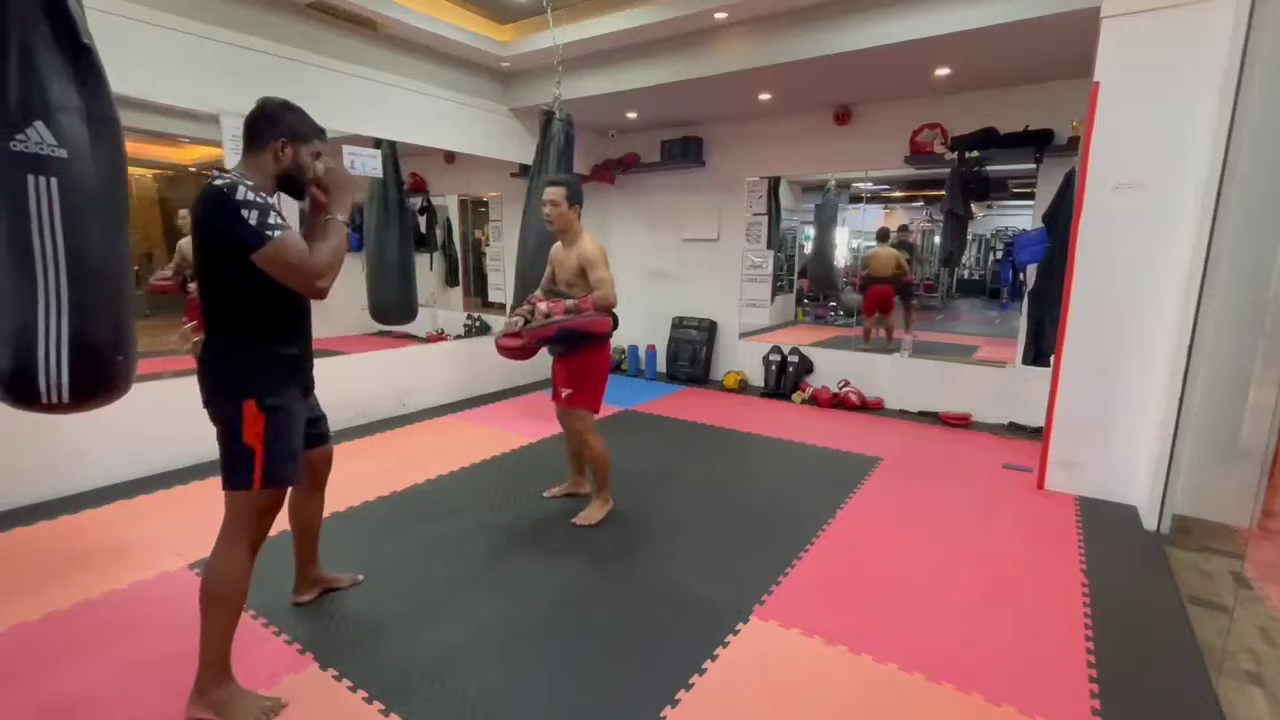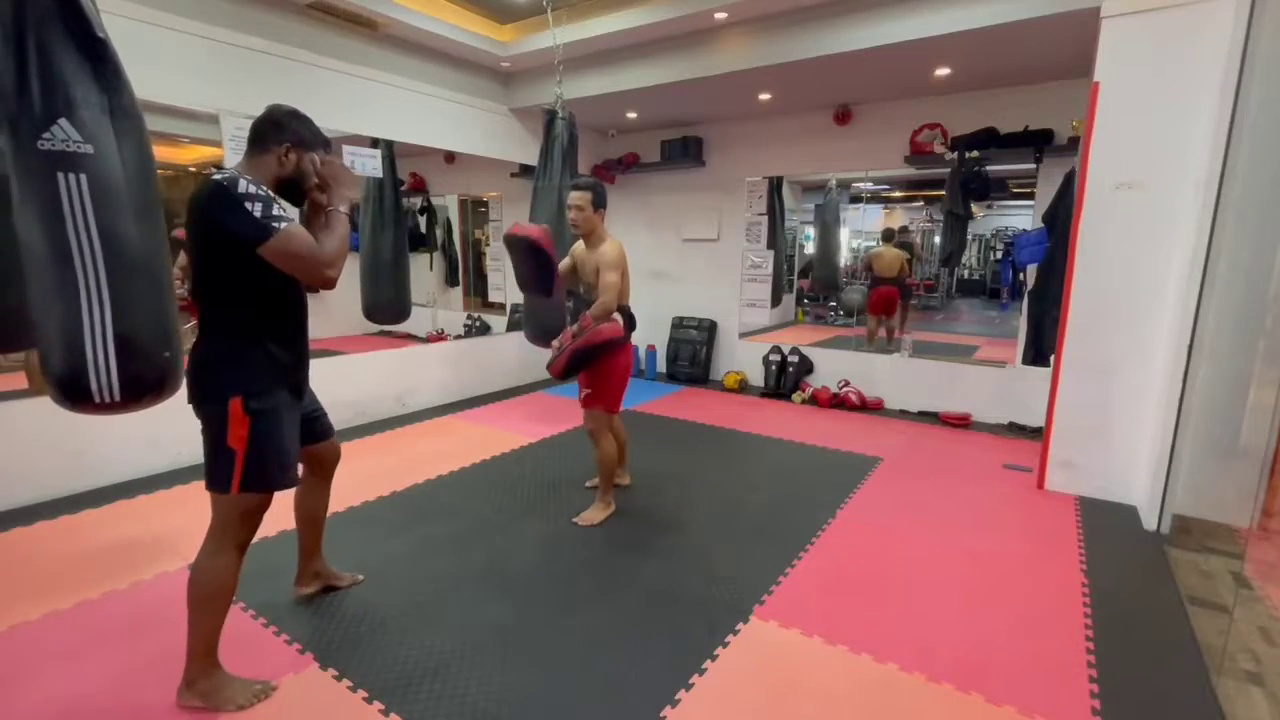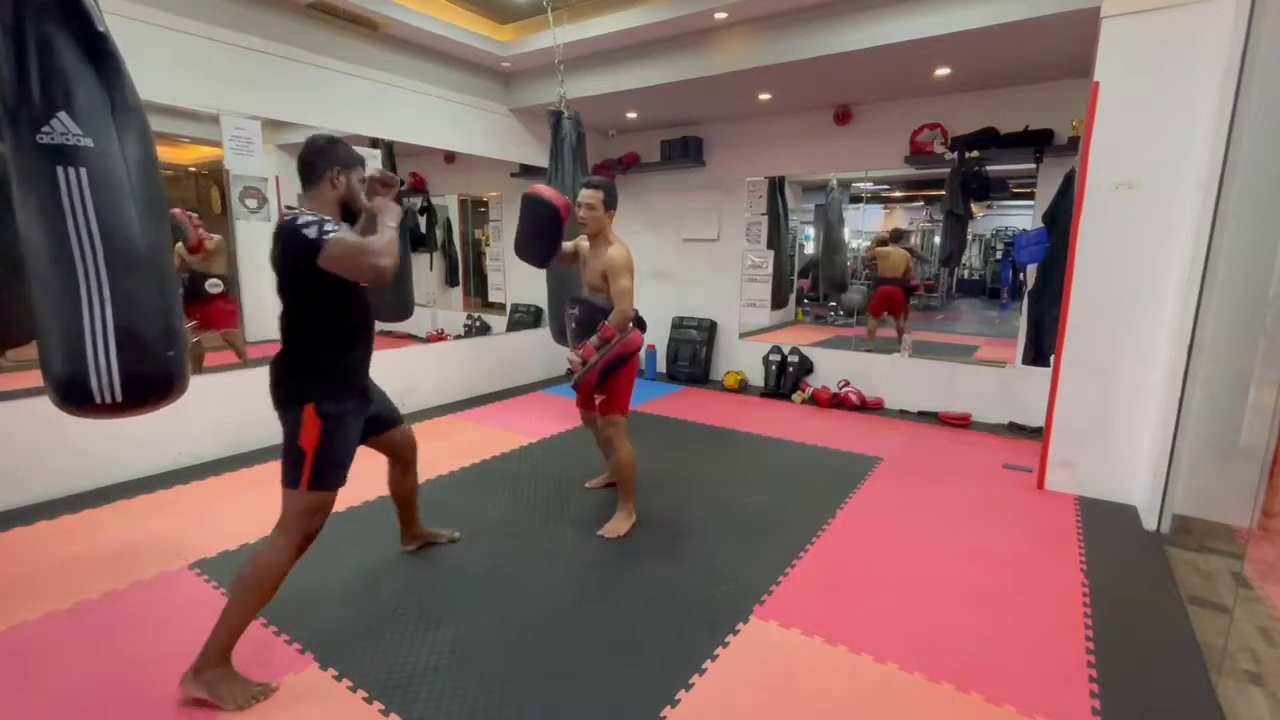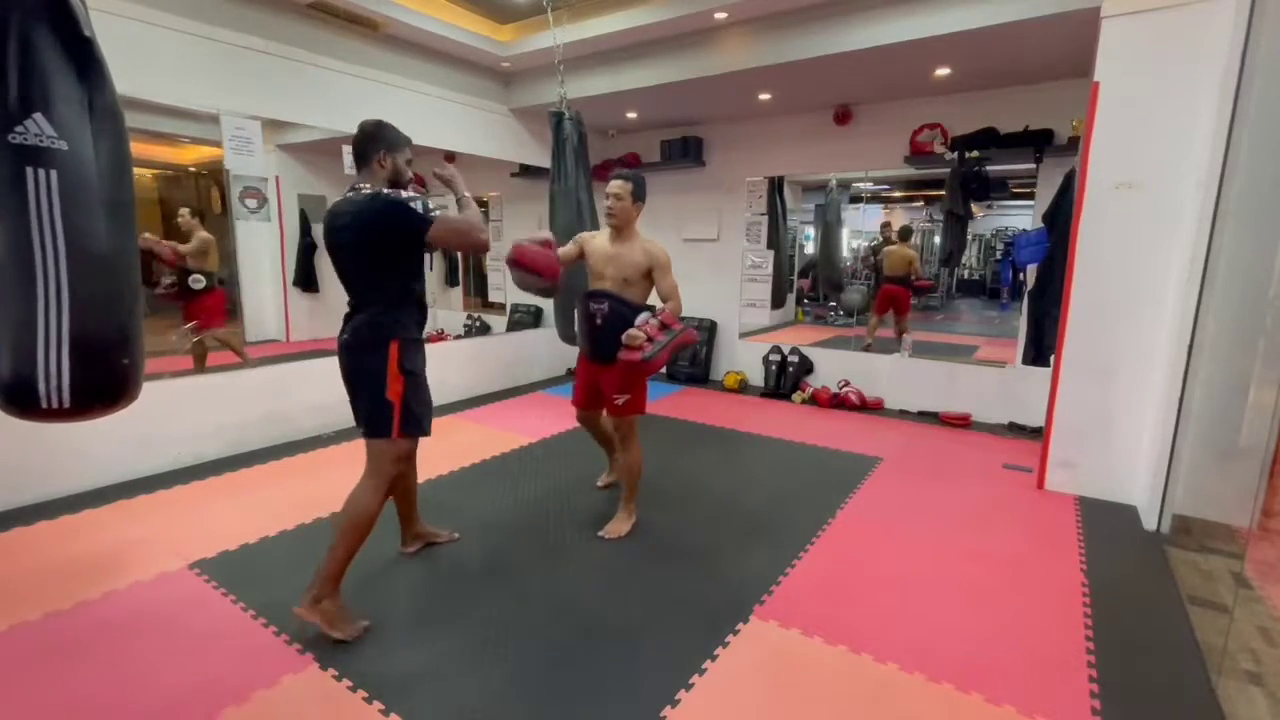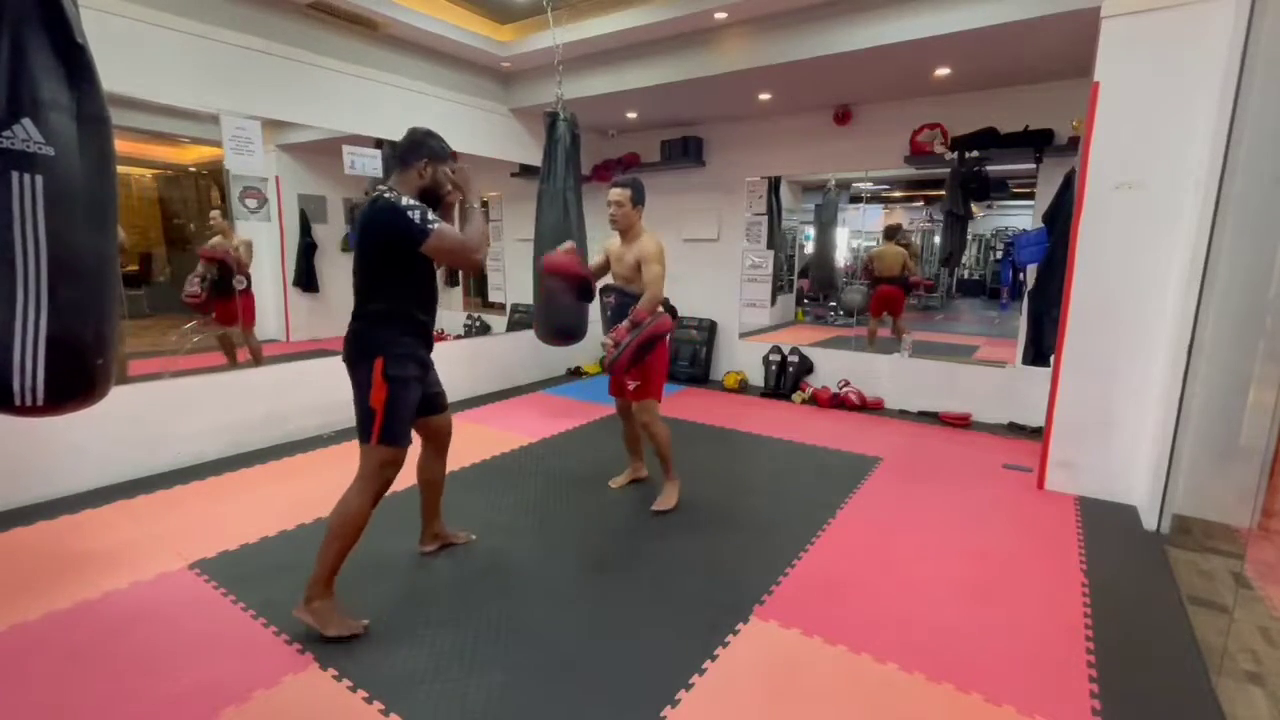
dt=0.5s
person 1, frame 1
left shoulder: (252, 201)
right shoulder: (233, 200)
left elbow: (296, 268)
right elbow: (314, 280)
left wrist: (318, 209)
right wrist: (339, 207)
left hip: (282, 372)
right hip: (253, 383)
left knee: (316, 464)
right knee: (248, 521)
left ankle: (309, 576)
person 1, frame 2
left shoulder: (253, 200)
right shoulder: (233, 195)
left elbow: (298, 260)
right elbow: (323, 268)
left wrist: (317, 208)
right wrist: (340, 203)
left hip: (277, 374)
right hip: (243, 384)
left knee: (323, 457)
right knee: (236, 524)
left ankle: (311, 570)
right ankle: (200, 676)
person 1, frame 3
left shoulder: (326, 227)
right shoulder: (302, 226)
left elbow: (362, 261)
right elbow: (375, 265)
left wrist: (375, 210)
right wrist: (387, 221)
left hip: (345, 379)
right hip: (317, 393)
left knee: (404, 444)
right knee: (300, 525)
left ankle: (412, 531)
right ankle: (211, 667)
person 1, frame 4
left shoulder: (338, 213)
right shoulder: (394, 206)
right elbow: (477, 239)
right wrist: (460, 187)
left hip: (361, 339)
right hip: (389, 345)
left knee: (402, 442)
right knee: (385, 465)
left ankle: (413, 530)
right ankle: (322, 596)
person 1, frame 5
left shoulder: (400, 209)
right shoulder: (394, 210)
left elbow: (436, 254)
right elbow: (472, 256)
left wrist: (449, 211)
right wrist: (470, 202)
left hip: (408, 347)
right hip: (384, 353)
left knee: (439, 432)
right knee: (377, 473)
left ankle: (433, 531)
right ankle: (317, 599)
person 2, frame 1
left shoulder: (589, 250)
right shoulder: (556, 250)
left elbow: (607, 298)
right elbow: (545, 292)
left wrist: (559, 308)
right wrist: (523, 316)
left hip: (589, 348)
right hip: (566, 346)
left knee: (583, 424)
right knee: (567, 417)
left ankle: (603, 498)
right ankle: (578, 481)
person 2, frame 2
left shoulder: (608, 252)
right shoulder: (578, 249)
left elbow: (607, 306)
right elbow: (557, 278)
left hip: (611, 348)
left knee: (596, 423)
right knee: (603, 417)
left ankle: (605, 499)
right ankle: (618, 472)
person 2, frame 3
left shoulder: (616, 255)
right shoulder: (583, 246)
left elbow: (624, 311)
left knee: (613, 429)
right knee: (591, 417)
left ankle: (627, 509)
right ankle: (614, 472)
person 2, frame 4
left shoulder: (651, 253)
right shoulder: (587, 242)
left elbow: (674, 304)
left wrist: (648, 332)
left hip: (625, 355)
right hip: (590, 351)
left knee: (625, 430)
right knee: (587, 417)
left ankle: (627, 510)
right ankle: (615, 463)
person 2, frame 5
left shoulder: (649, 247)
right shoulder: (613, 247)
left elbow: (654, 297)
right elbow: (589, 274)
left knee: (645, 413)
right knee: (625, 409)
left ankle: (671, 480)
right ankle: (636, 466)
